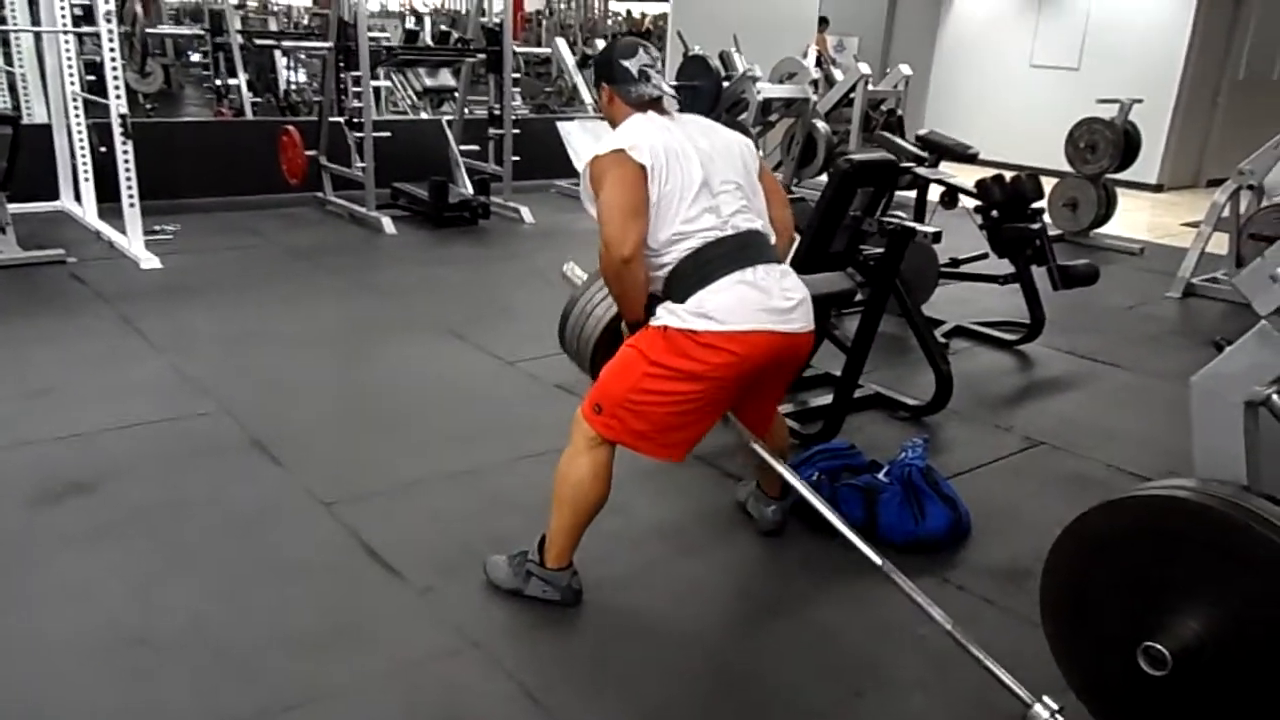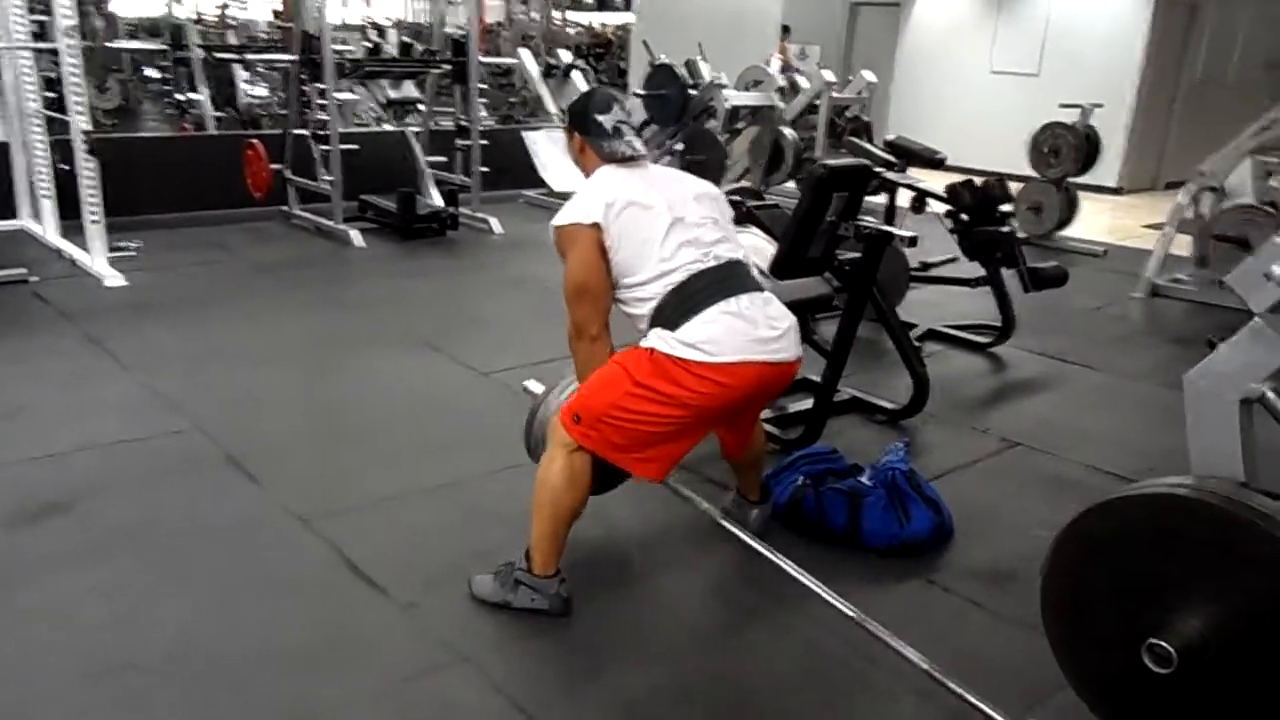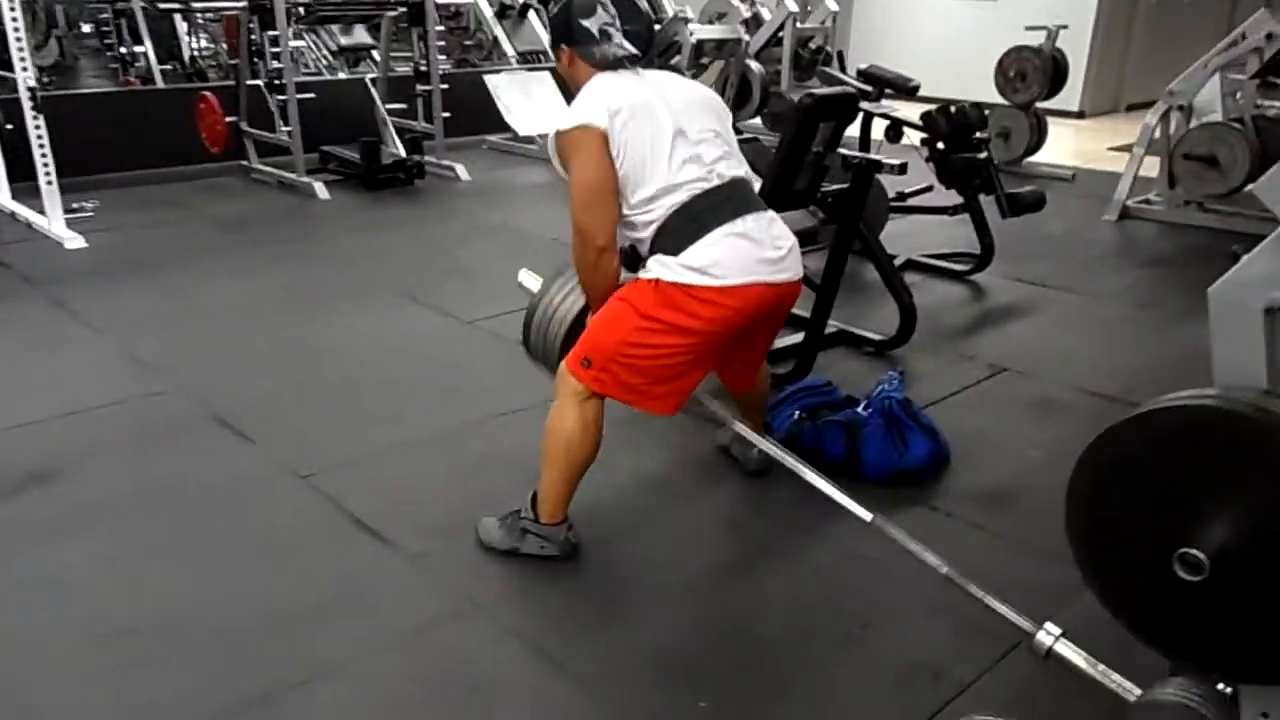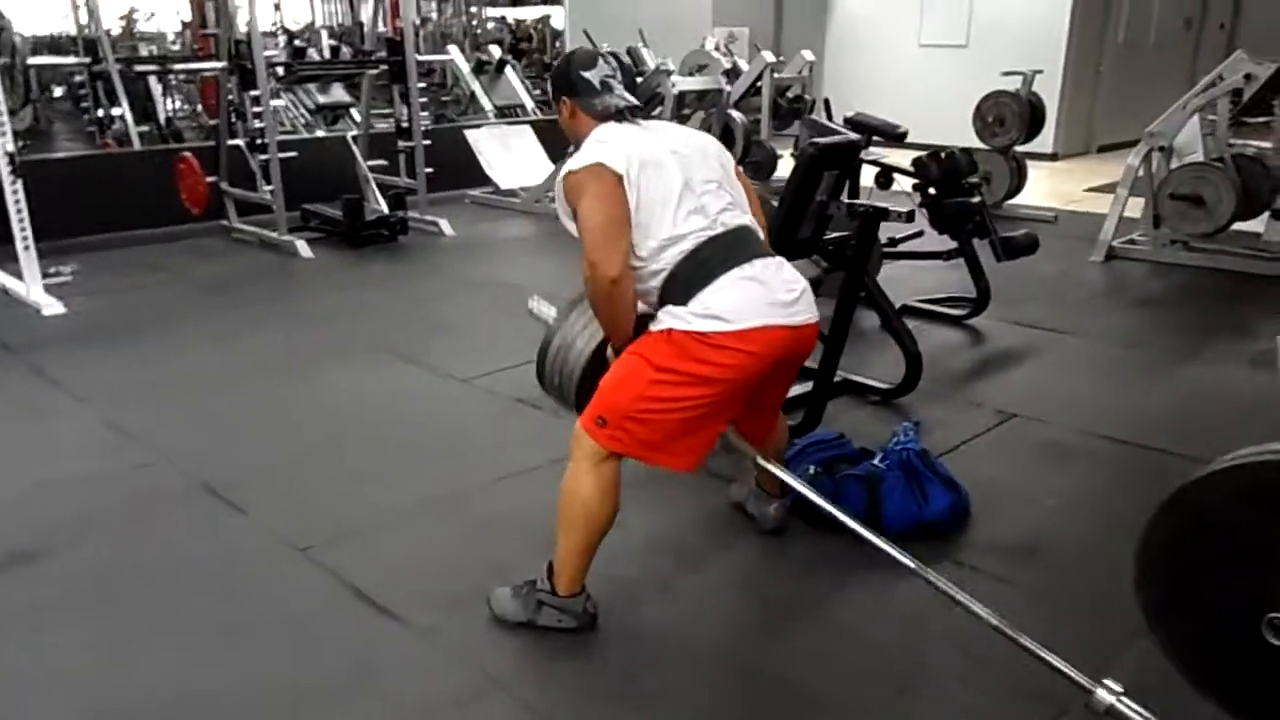
dt=0.5s
person 1, frame 1
left shoulder: (618, 151)
right shoulder: (727, 135)
left elbow: (623, 253)
right elbow: (782, 226)
left wrist: (636, 322)
left hip: (715, 322)
right hip: (792, 313)
left knee: (593, 430)
right knee: (758, 407)
left ankle: (550, 570)
right ankle: (769, 501)
person 1, frame 2
left shoulder: (582, 212)
right shoulder: (694, 184)
left elbow: (590, 333)
left wrist: (605, 407)
left hip: (706, 351)
right hip: (779, 340)
left knee: (569, 436)
right knee: (736, 410)
left ankle: (538, 580)
right ankle: (751, 505)
person 1, frame 3
left shoulder: (584, 119)
right shoulder: (691, 89)
left elbow: (597, 240)
left wrist: (604, 310)
left hip: (706, 274)
right hip: (780, 259)
left knee: (580, 383)
right knee: (742, 353)
left ankle: (544, 526)
right ankle: (753, 443)
person 1, frame 4
left shoulder: (589, 166)
right shoulder: (695, 138)
left elbow: (609, 271)
left wrist: (624, 345)
left hip: (719, 325)
right hip: (795, 307)
left knee: (594, 444)
right knee: (758, 405)
left ankle: (562, 597)
right ankle: (768, 498)
